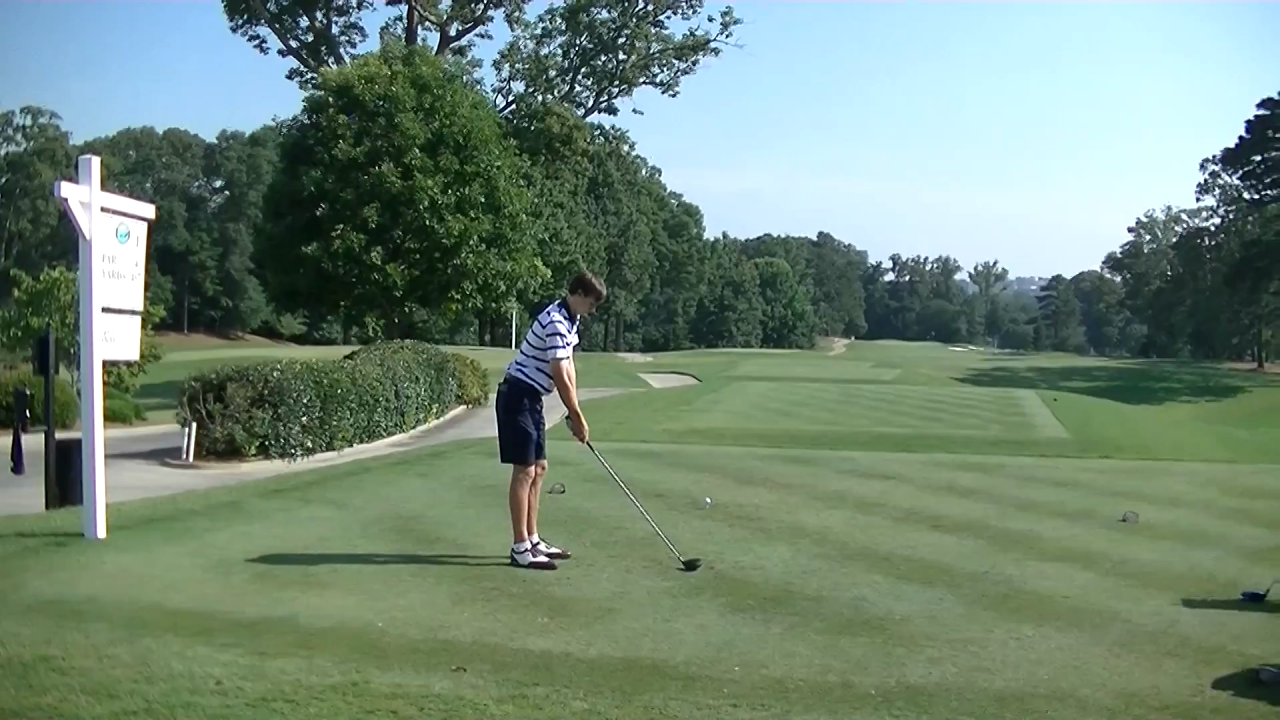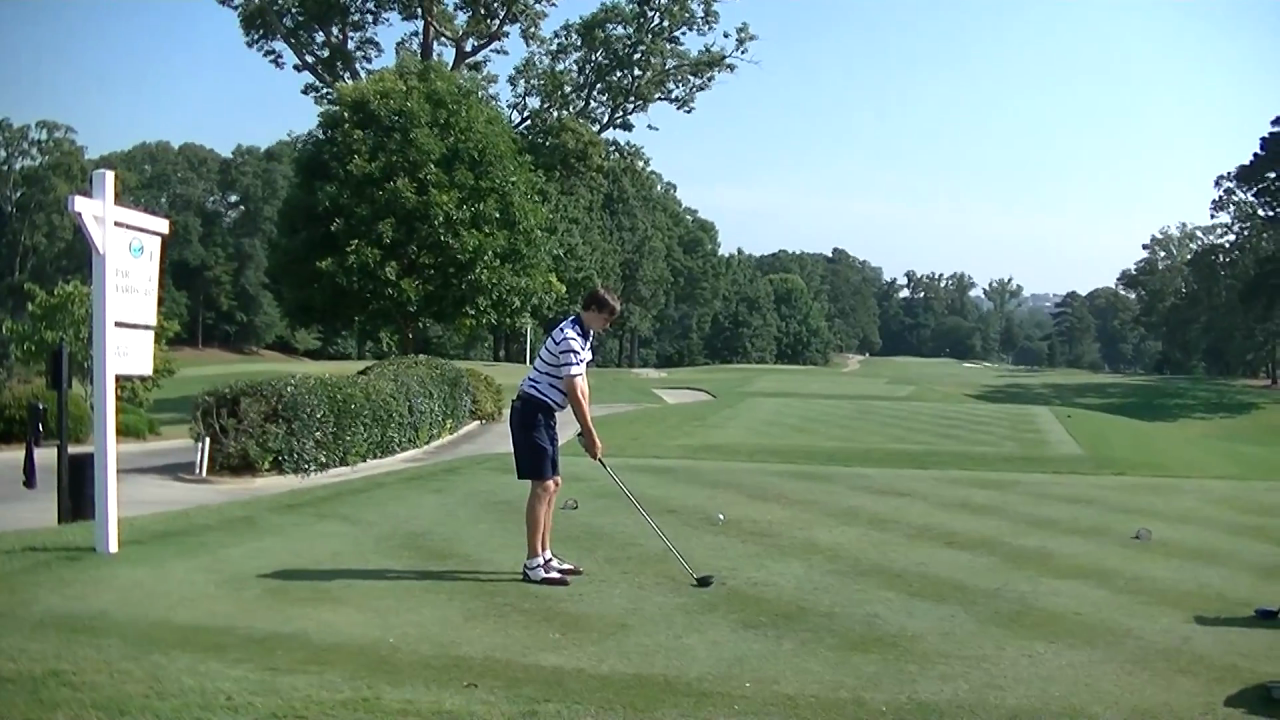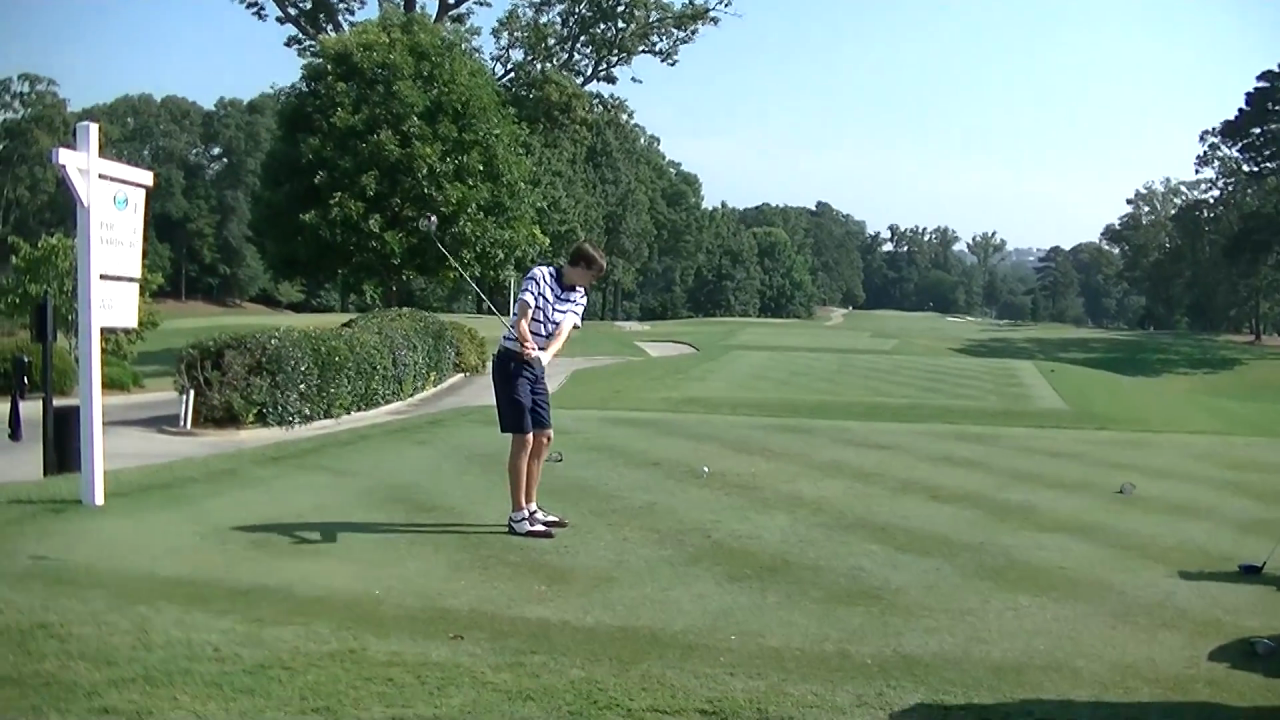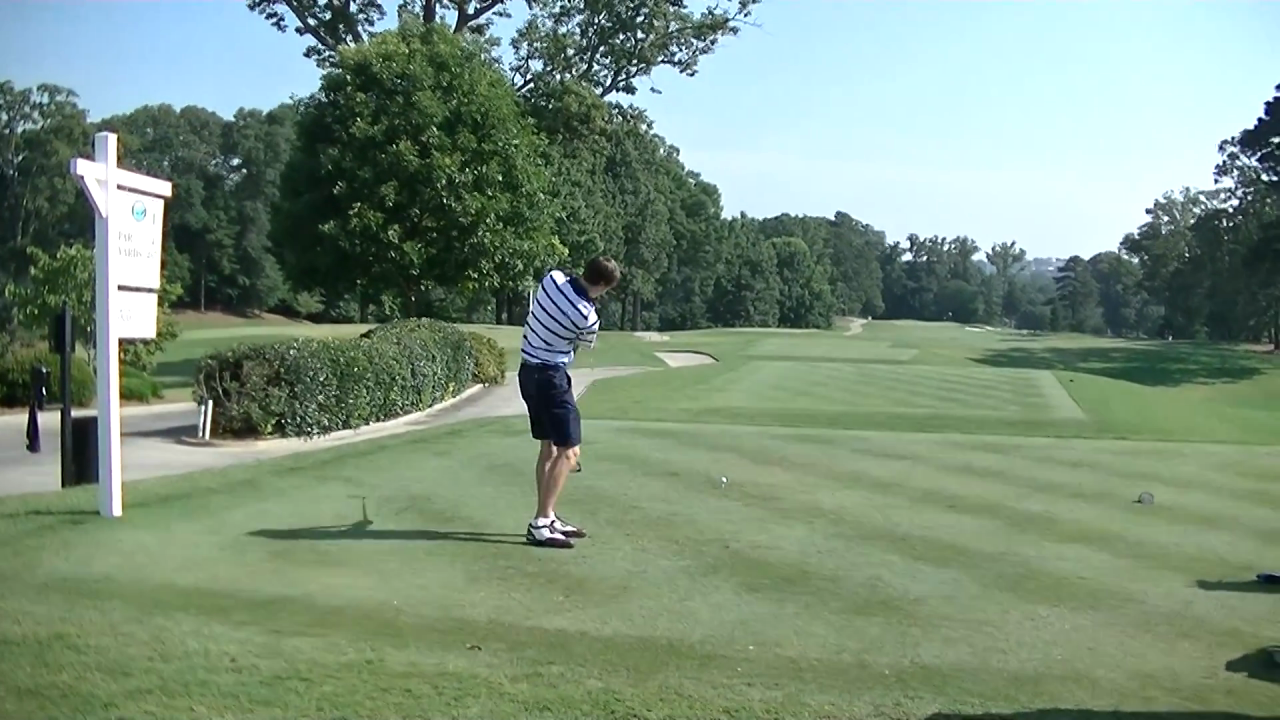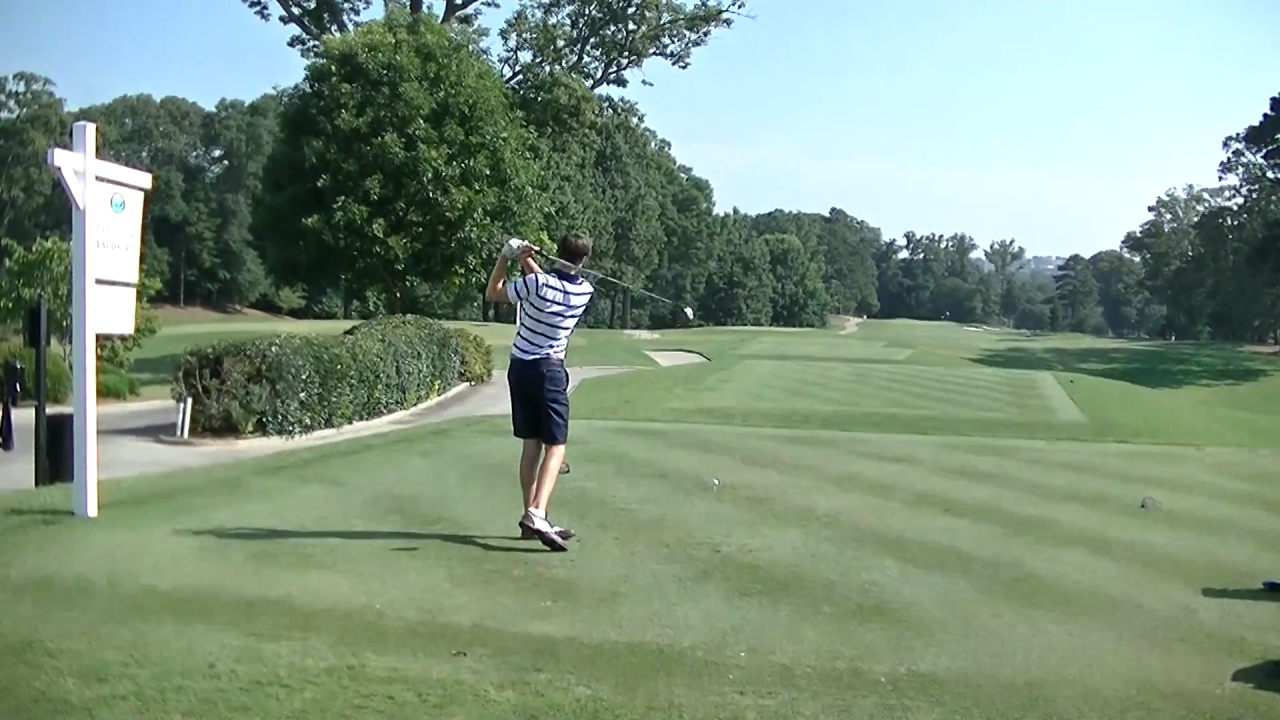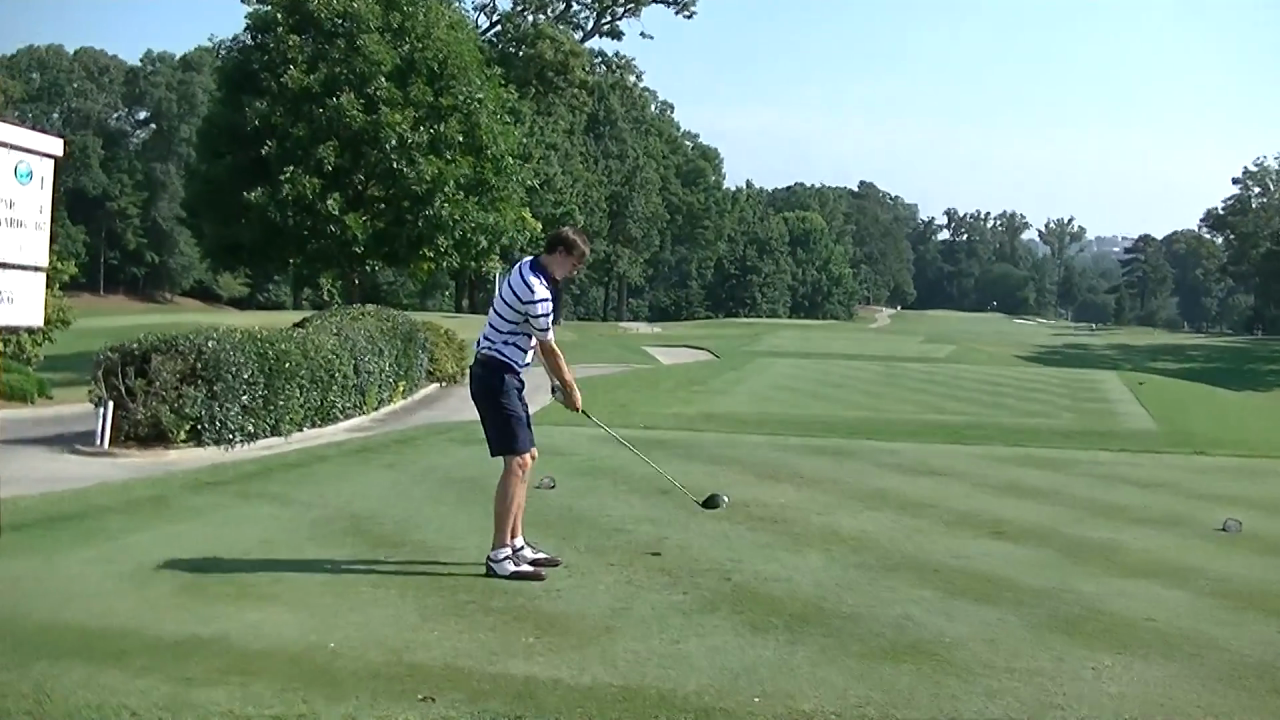
dt=0.7s
person 1, frame 1
left shoulder: (570, 318)
right shoulder: (555, 322)
left elbow: (569, 367)
right elbow: (560, 377)
left wrist: (573, 413)
right wrist: (578, 417)
left hip: (531, 398)
right hip: (517, 396)
left knee: (539, 468)
right knee: (524, 470)
left ankle: (533, 539)
right ankle: (520, 548)
person 1, frame 2
left shoulder: (584, 334)
right shoulder: (569, 339)
left elbow: (583, 384)
right elbow: (574, 395)
left wrist: (588, 430)
right wrist: (591, 435)
left hip: (544, 413)
right hip: (531, 412)
left knee: (553, 484)
right knee: (542, 486)
left ankle: (545, 556)
right ankle: (533, 563)
person 1, frame 3
left shoulder: (578, 298)
right shoulder: (539, 276)
left elbow: (562, 332)
right elbow: (521, 321)
left wrist: (545, 354)
right wrist: (527, 345)
left hip: (535, 367)
right hip: (511, 362)
left knee: (543, 437)
right knee: (523, 439)
left ankle: (530, 508)
right ankle: (518, 516)
person 1, frame 4
left shoulder: (554, 278)
right shoulder: (587, 317)
left hip: (531, 371)
right hip: (550, 377)
left knee: (550, 446)
right knee: (569, 451)
left ankle: (547, 517)
right ankle: (539, 524)
person 1, frame 5
left shoulder: (535, 283)
right shoulder: (586, 292)
left elbow: (492, 294)
left wrist: (506, 257)
right wrist: (527, 260)
left hip: (519, 368)
right hip: (549, 371)
left knee: (531, 445)
right knee: (555, 447)
left ankle: (532, 514)
right ankle: (536, 515)
person 1, frame 6
left shoulder: (527, 266)
right shoulder: (538, 293)
right elbow: (549, 350)
left wrist: (555, 382)
right wrist: (570, 389)
left hip: (502, 374)
right hip: (496, 375)
left knee: (524, 457)
right knee: (519, 462)
left ankle: (515, 544)
